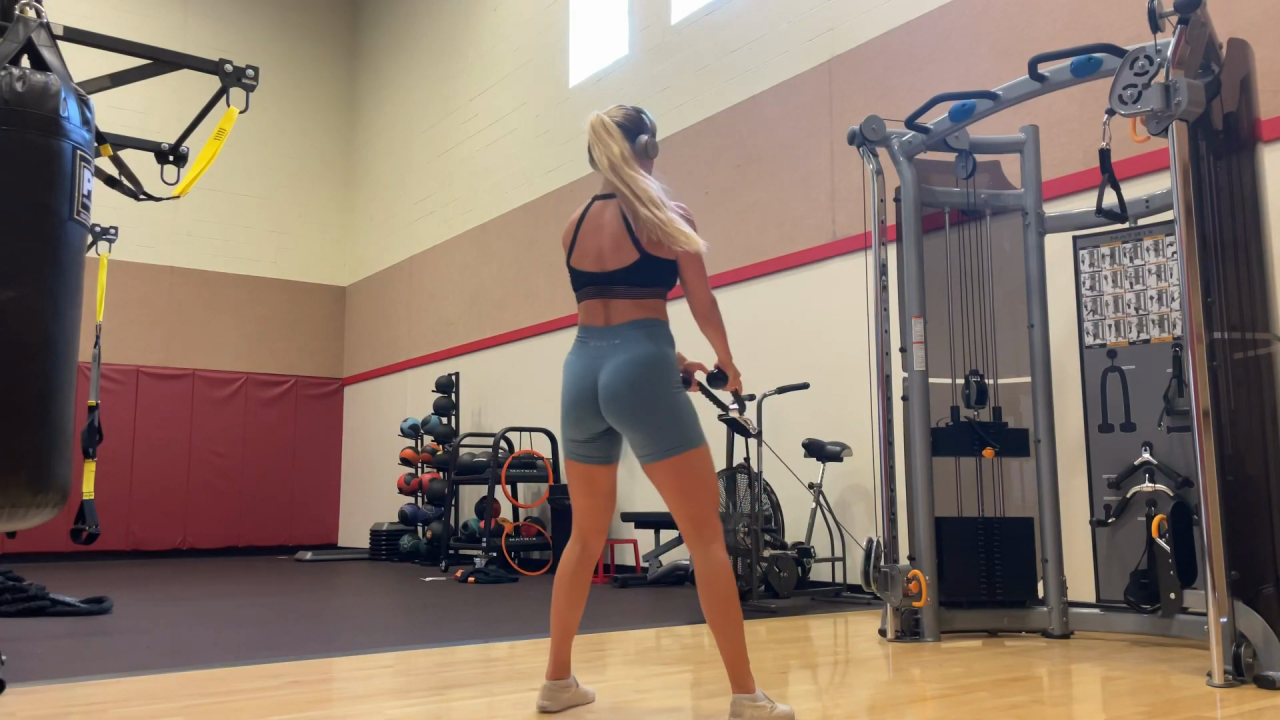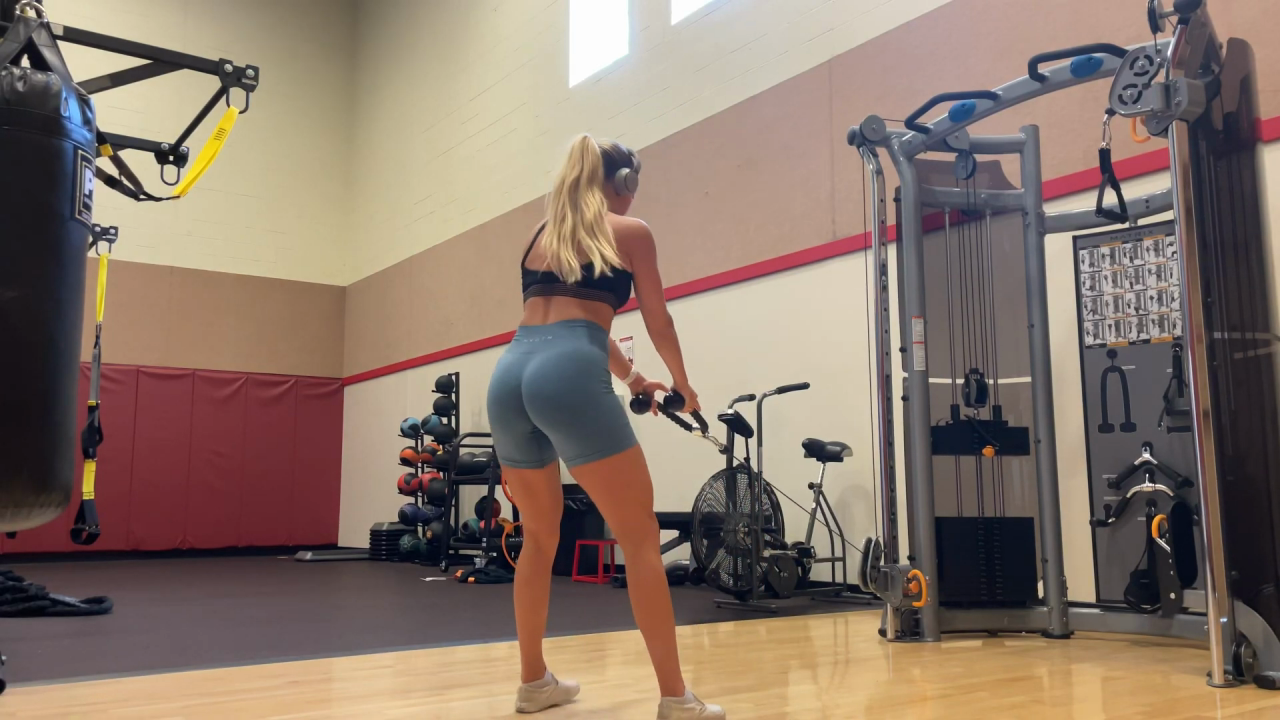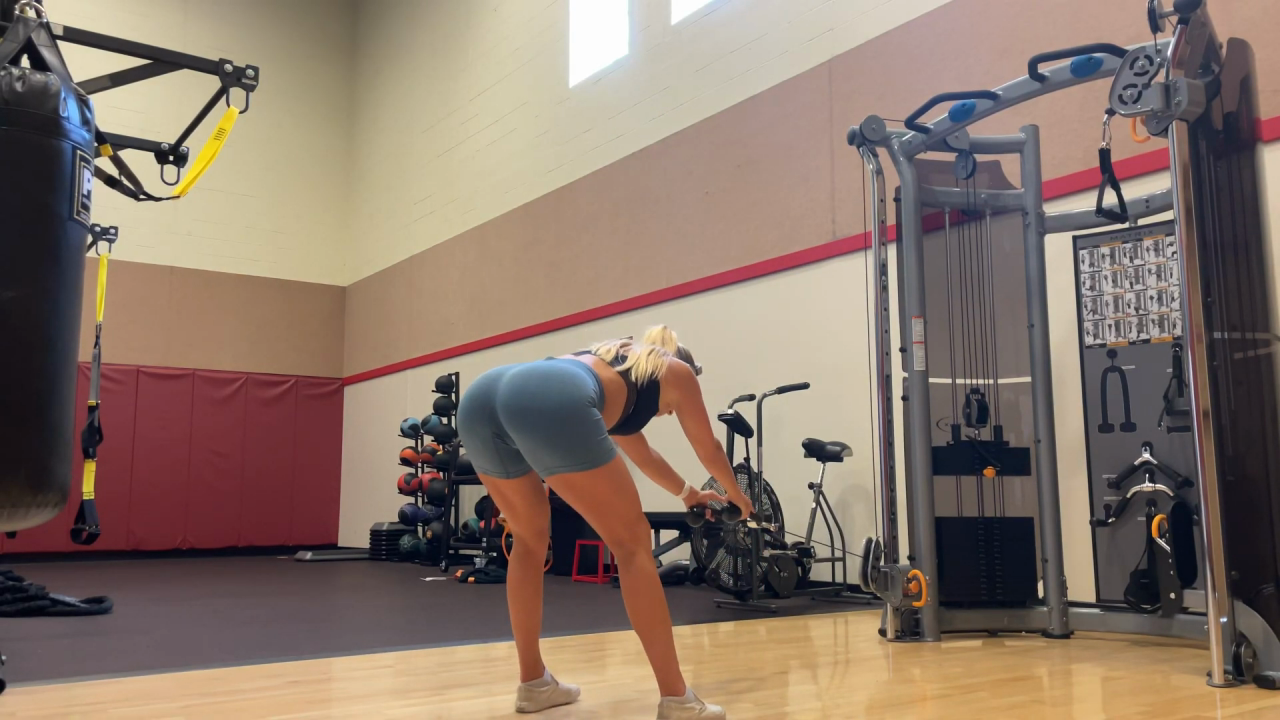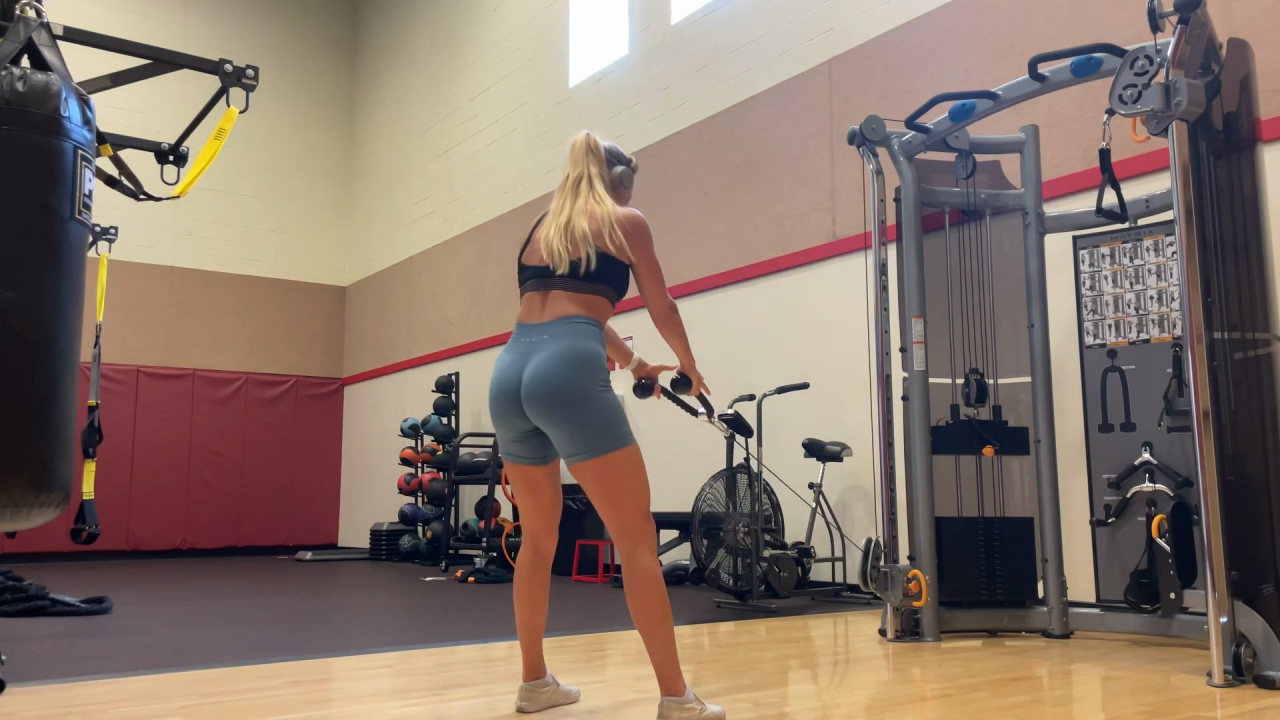
dt=1s
person 1, frame 1
left shoulder: (574, 225)
right shoulder: (670, 218)
right elbow: (702, 306)
right wrist: (726, 366)
left hip: (582, 373)
right hip: (642, 377)
left knee: (586, 536)
right knee: (706, 536)
person 1, frame 2
left shoulder: (543, 232)
right shoulder: (630, 231)
right elbow: (658, 322)
left wrist: (632, 376)
right wrist: (681, 383)
left hip: (509, 378)
right hip: (569, 380)
left knee: (539, 537)
right knee: (639, 537)
person 1, frame 3
left shoulder: (609, 359)
right shoulder: (676, 371)
left elbow: (640, 453)
right elbow: (709, 450)
left wrist: (688, 493)
right wrist: (736, 494)
left hip: (480, 398)
right hip: (550, 405)
left knee: (530, 538)
right knee: (630, 544)
left ankle: (534, 682)
person 1, frame 4
left shoulder: (539, 228)
right shoulder: (624, 220)
right elbow: (661, 307)
left wrist: (632, 361)
right wrist: (688, 366)
left hip: (511, 374)
right hip: (568, 376)
left knee: (538, 539)
right knee: (637, 541)
